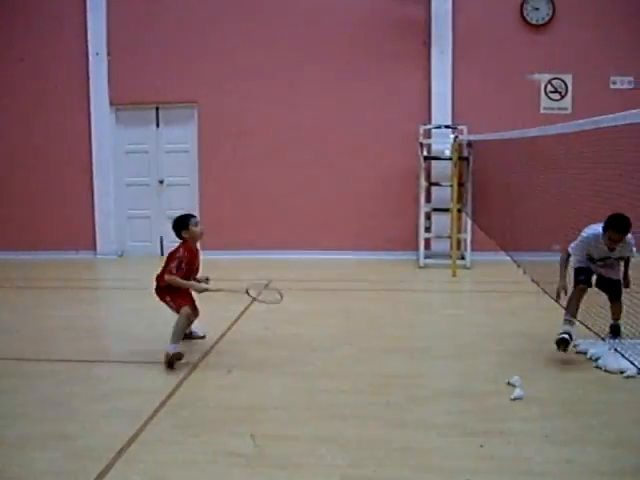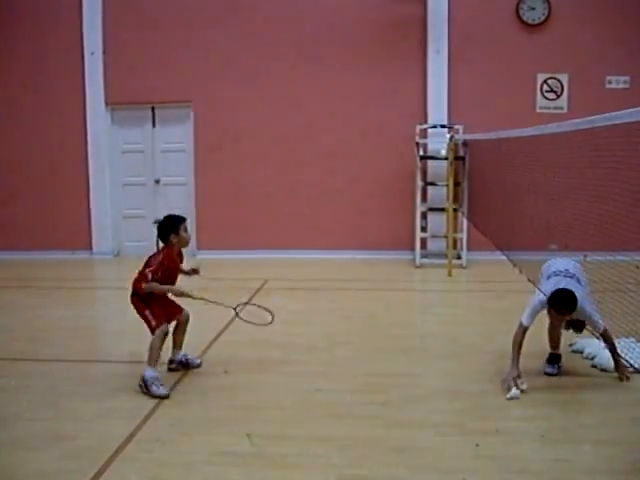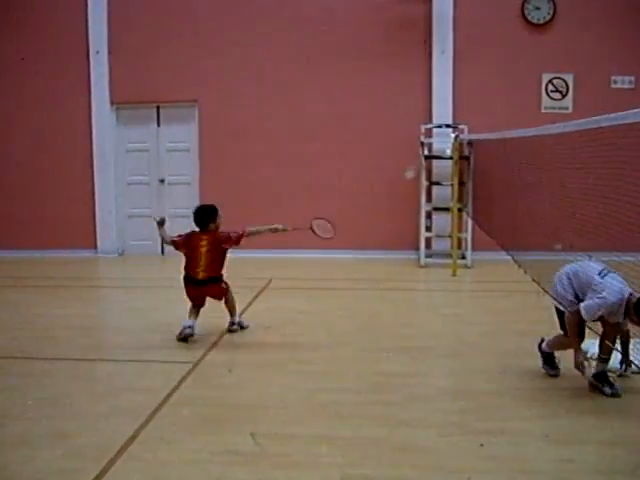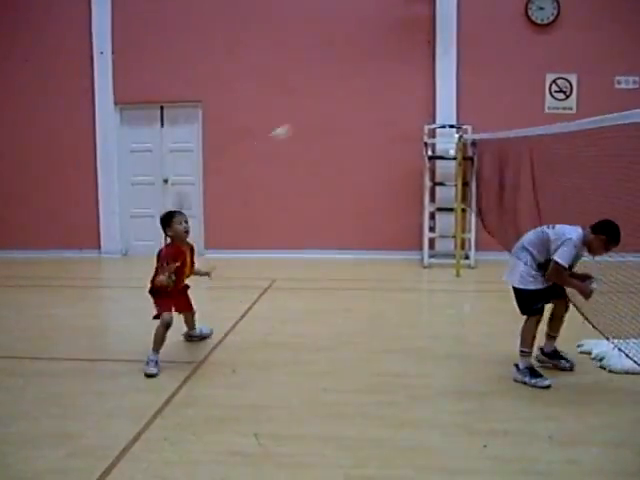
dt=0.7s
person 1, frame 1
left shoulder: (194, 250)
right shoulder: (181, 253)
right elbow: (169, 277)
left wrist: (198, 280)
right wrist: (191, 285)
left hip: (180, 288)
right hip: (166, 288)
left knee: (193, 313)
right knee: (186, 311)
left ankle: (185, 331)
right ankle: (172, 350)
person 1, frame 2
left shoulder: (177, 253)
right shoulder: (161, 258)
right elbow: (145, 285)
left wrist: (188, 271)
right wrist: (173, 289)
left hip: (158, 295)
right hip: (143, 297)
left knee: (183, 317)
right knee: (161, 330)
left ankle: (178, 359)
right ankle: (150, 376)
person 1, frame 3
left shoulder: (190, 237)
right shoulder: (221, 238)
left elbow: (168, 241)
right elbow: (246, 233)
left wrist: (160, 227)
right wrist: (272, 228)
left hip: (191, 282)
right hip: (210, 282)
left knee: (197, 304)
right knee: (226, 290)
left ankle: (188, 326)
right ankle: (235, 322)
person 1, frame 4
left shoulder: (189, 248)
right shoulder: (166, 252)
right elbow: (159, 279)
left wrist: (202, 272)
right wrist: (164, 279)
left hip: (179, 289)
right hip: (162, 291)
left knee: (189, 312)
right knee: (166, 319)
left ankle: (192, 331)
right ankle: (153, 357)
person 2, frame 1
left shoulder: (628, 242)
right shoulder: (589, 236)
right elbow: (567, 254)
left wrist: (626, 274)
right wrist: (562, 280)
left hip: (610, 267)
right hip: (585, 260)
left knee: (615, 299)
right knee: (580, 288)
left ankle: (615, 326)
right ankle: (567, 329)
person 2, frame 2
left shoulder: (582, 306)
right shoulder: (541, 298)
left elbow: (604, 332)
right elbow: (521, 331)
left wrist: (618, 361)
right wrist: (514, 368)
left knee: (577, 327)
right knee: (556, 323)
right ankle: (554, 356)
person 2, frame 3
right shoulder: (610, 300)
left elbow: (624, 330)
right elbow: (571, 316)
left wrist: (626, 356)
right wrist: (577, 351)
right hip: (566, 283)
left knee: (612, 326)
right knee: (576, 339)
left ankle: (599, 374)
right ankle: (546, 348)
person 2, frame 4
left shoulder: (577, 237)
right shoulder: (572, 240)
left elbow: (557, 268)
right elbow: (554, 272)
left wrist: (577, 277)
right wrist: (578, 286)
left hip: (538, 267)
right hip: (526, 266)
left knee: (562, 302)
right knee: (535, 314)
left ankle: (549, 351)
right ankle: (523, 368)
